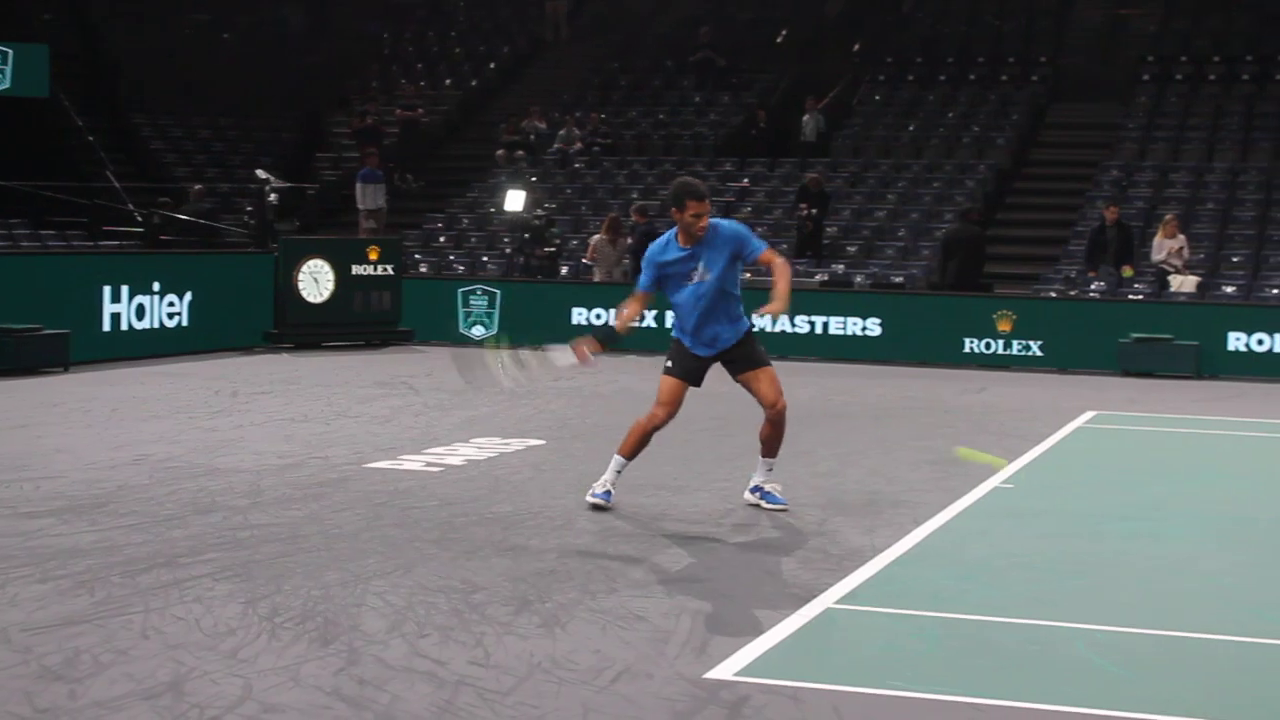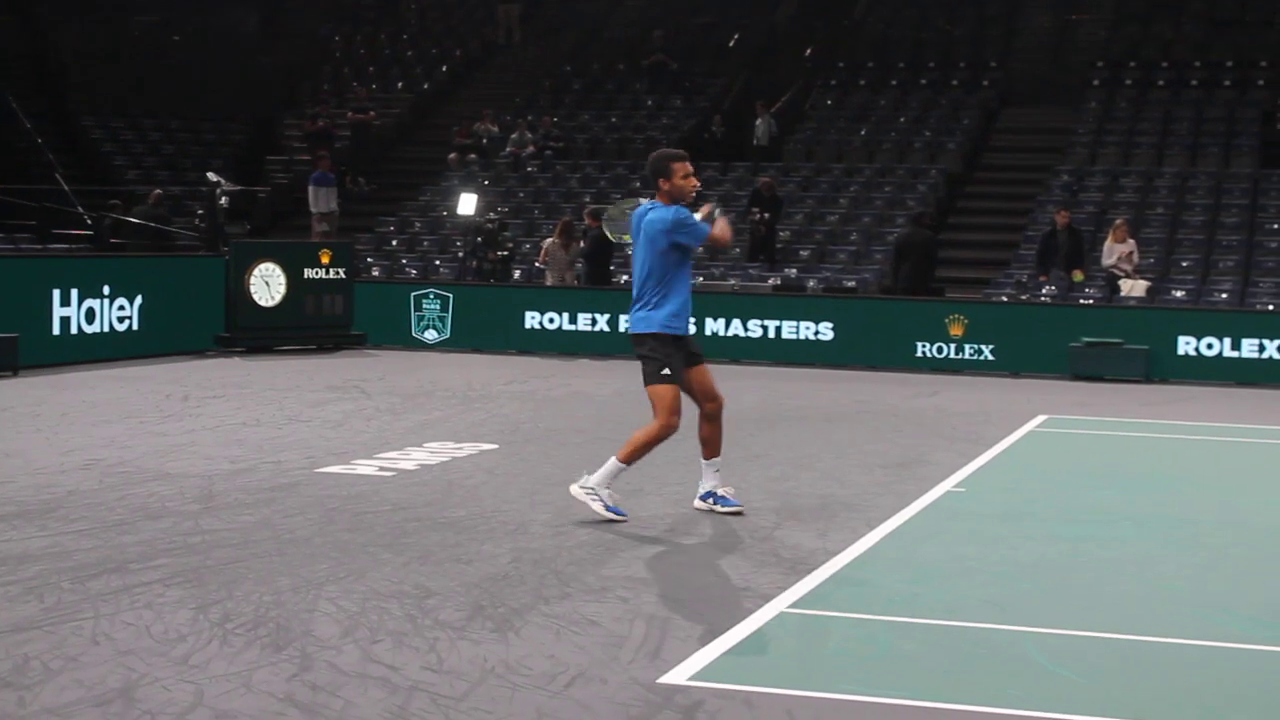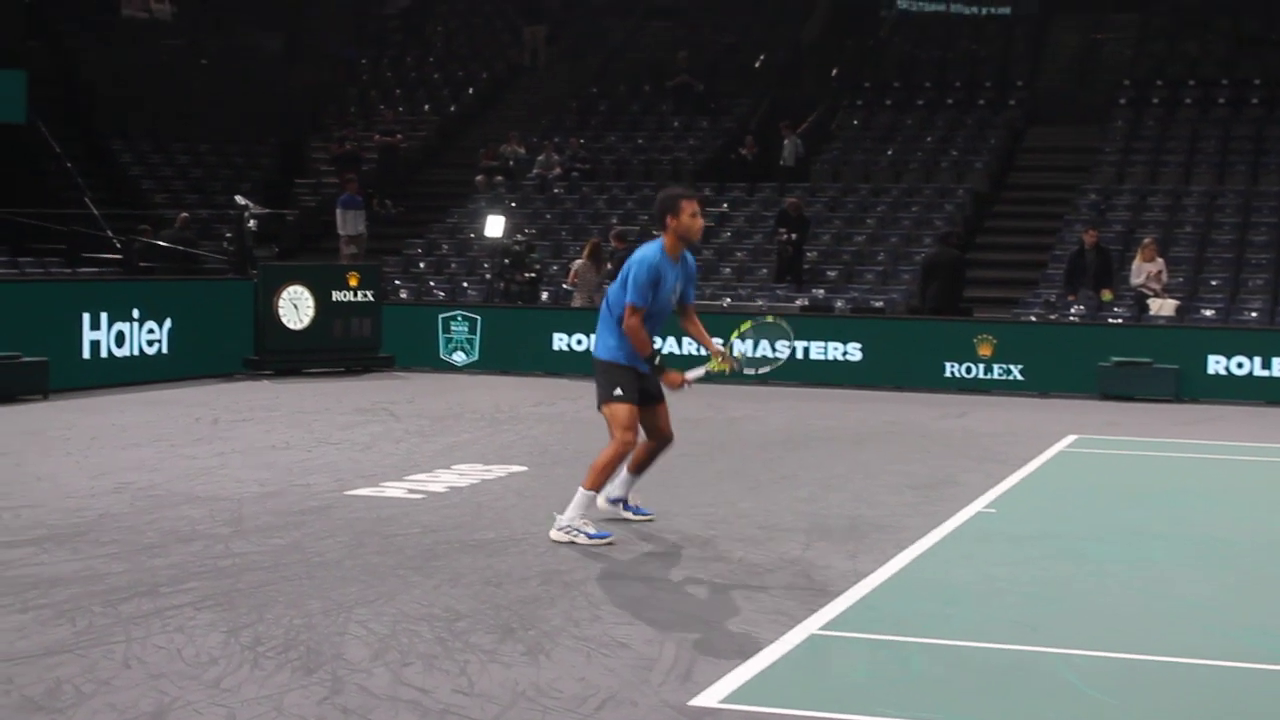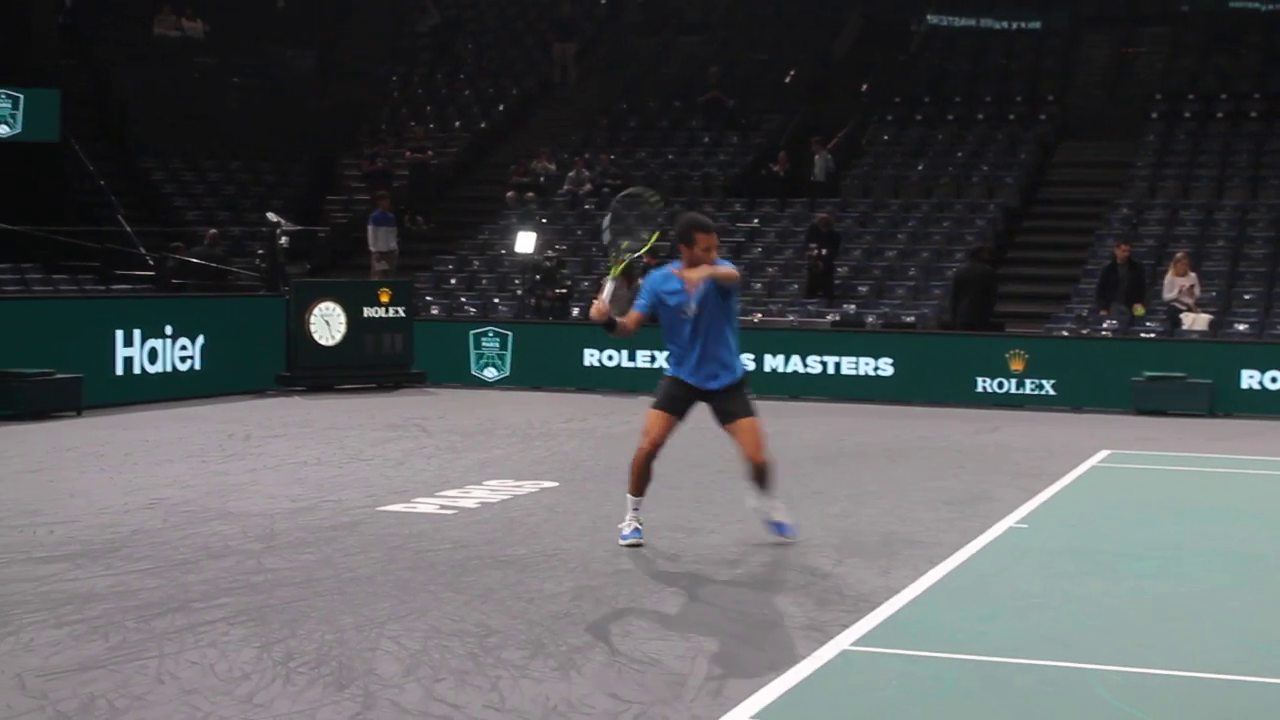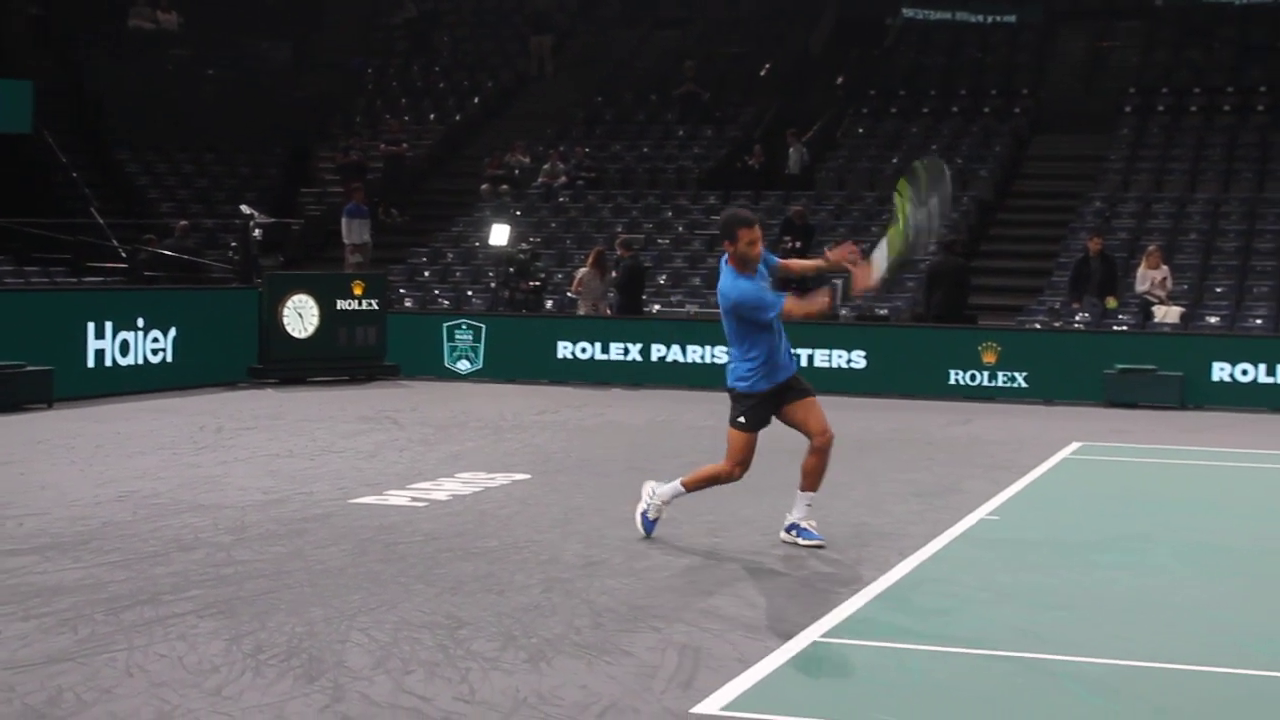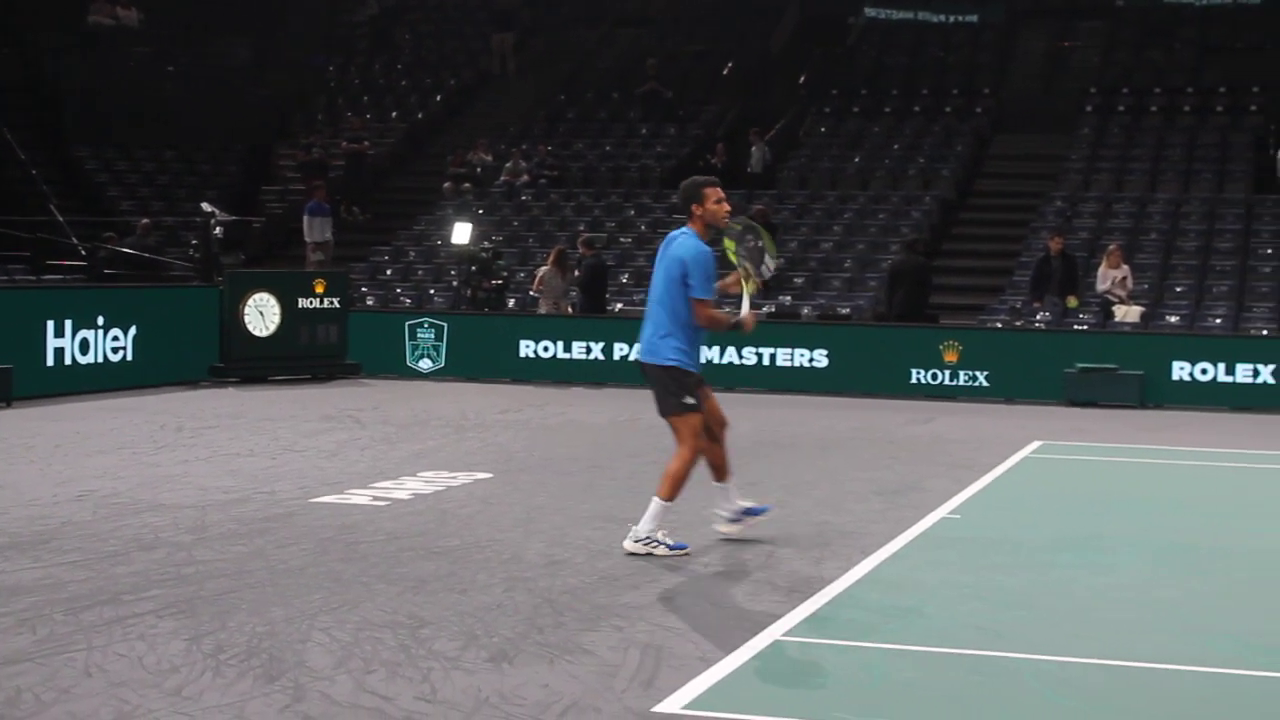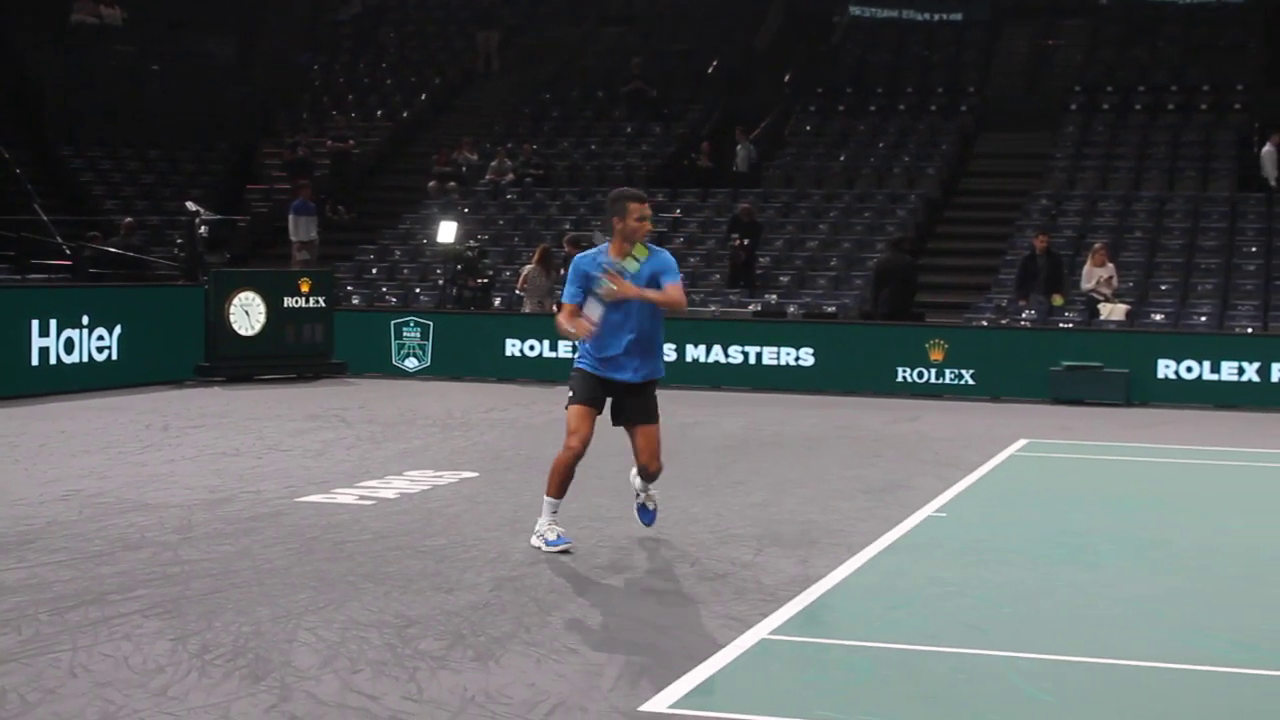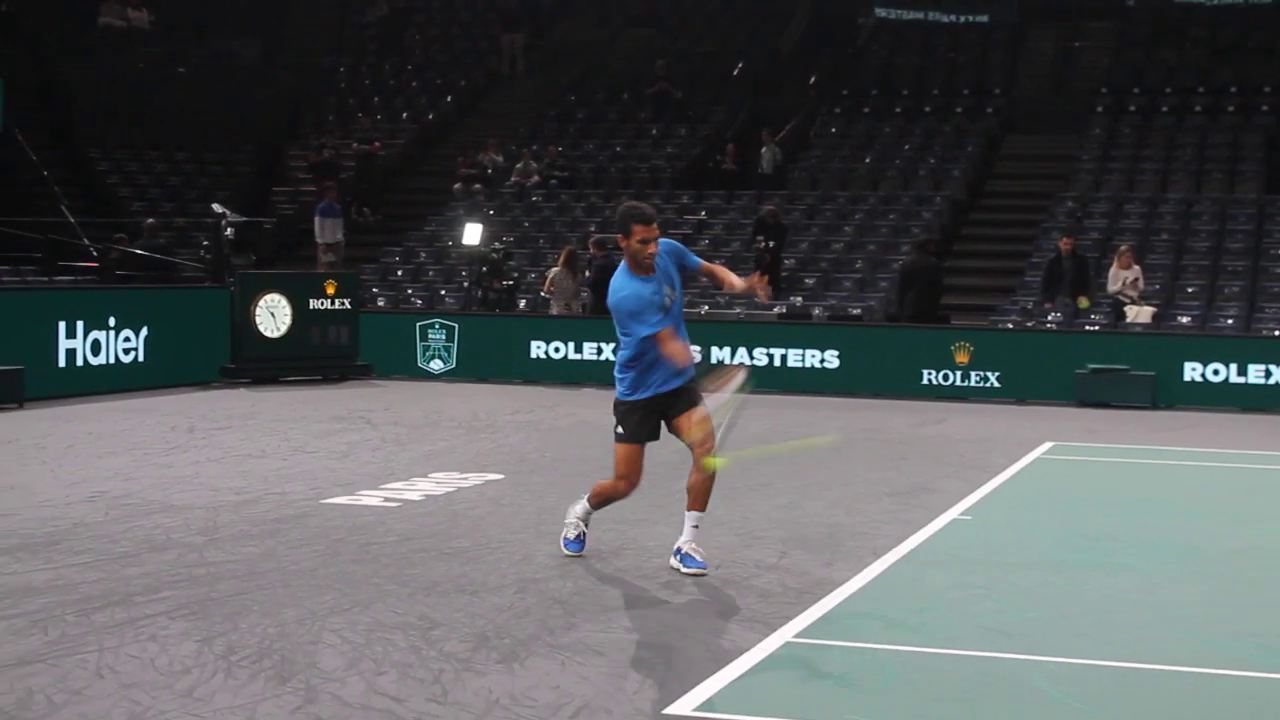
dt=0.5s
person 1, frame 1
left shoulder: (729, 232)
right shoulder: (658, 253)
left elbow: (777, 263)
right elbow: (637, 304)
left wrist: (780, 300)
right wrist: (604, 338)
left hip: (735, 335)
right hip: (690, 341)
left knee: (776, 407)
right knee: (659, 415)
left ankle: (760, 484)
right ankle: (608, 481)
person 1, frame 2
left shoulder: (646, 212)
right shoulder: (674, 218)
right elbow: (723, 238)
left wrist: (699, 220)
right wrist: (717, 222)
left hip: (669, 328)
right hip: (658, 330)
left knee: (712, 403)
right knee: (666, 422)
left ankle: (710, 490)
right ankle: (593, 486)
person 1, frame 3
left shoulder: (687, 263)
right shoulder: (647, 262)
left elbow: (686, 315)
right elbow: (631, 323)
left wrist: (712, 347)
right wrist: (661, 370)
left hip: (639, 361)
right hip: (616, 358)
left knee: (662, 437)
right knee: (624, 438)
left ankle: (616, 495)
right ankle: (569, 521)
person 1, frame 4
left shoulder: (719, 269)
right shoulder: (657, 282)
left elbow: (731, 275)
right elbow: (630, 325)
left wrist: (706, 273)
right wrist: (605, 316)
left hip: (725, 377)
right hip: (681, 376)
left knee: (756, 459)
right knee: (647, 448)
left ankle: (768, 505)
right ankle: (632, 518)
person 1, frame 5
left shoulder: (754, 257)
right shoulder: (738, 293)
left elbow: (786, 267)
right elbow: (800, 310)
left wrist: (828, 260)
right wrist: (846, 289)
left hip: (784, 372)
right hip: (751, 383)
left knee: (822, 437)
right knee: (734, 469)
left ankle: (797, 521)
right ankle: (659, 496)
person 1, frame 6
left shoulder: (676, 240)
right shoulder: (697, 253)
right elbow: (704, 316)
left wrist: (724, 286)
right wrist: (737, 322)
left hip: (676, 356)
right hip: (668, 359)
left knee: (715, 426)
right knee: (691, 448)
left ankle: (731, 508)
right ankle: (644, 533)
person 1, frame 7
left shoulder: (660, 260)
right shoulder: (584, 263)
left elbow: (678, 301)
right elbow: (565, 317)
left wrist: (639, 292)
right wrist: (573, 327)
left hip: (640, 374)
right hip: (592, 368)
left knee: (651, 465)
right knee: (574, 446)
left ankle: (642, 486)
right ankle: (546, 524)
person 1, frame 8
left shoulder: (666, 252)
right shoulder: (626, 295)
left elbow: (710, 269)
right elbow: (671, 348)
left wrist: (735, 281)
left hip: (677, 382)
right hip: (637, 391)
left knee: (705, 449)
right knee: (624, 482)
left ankle: (686, 545)
right ankle: (579, 514)
